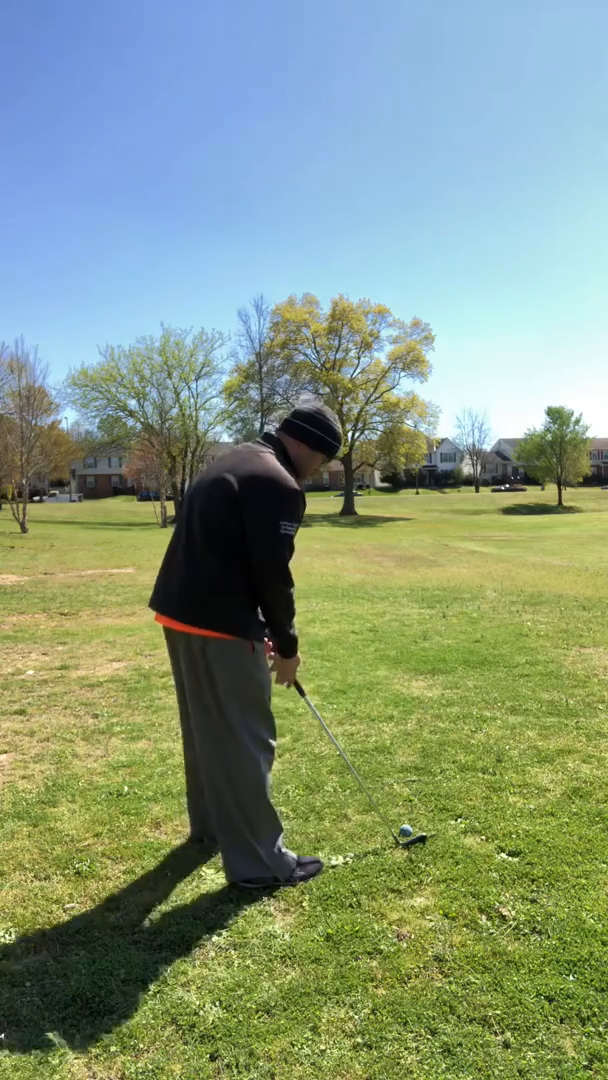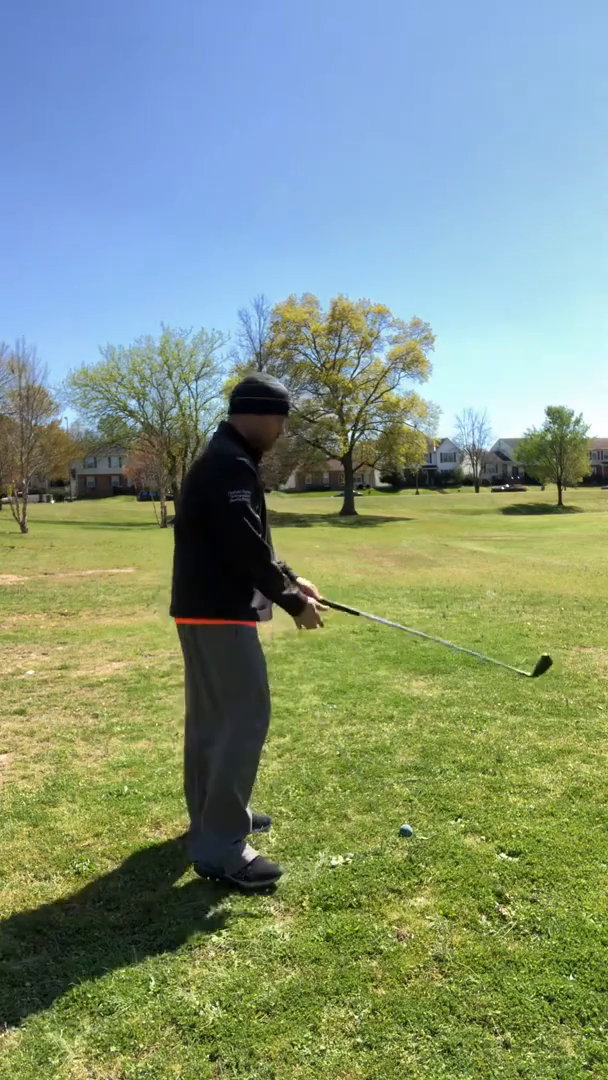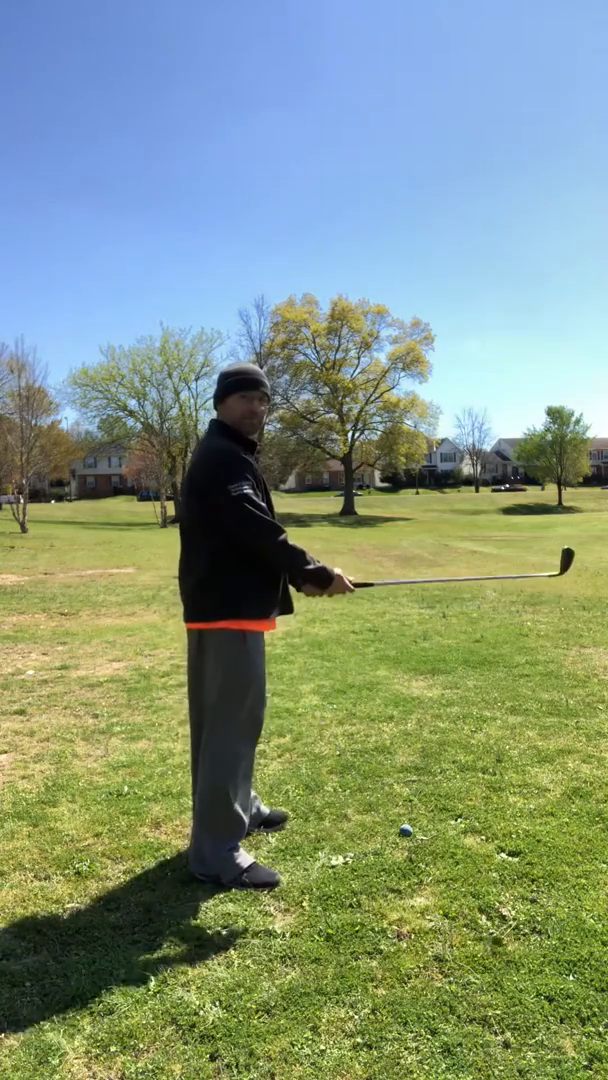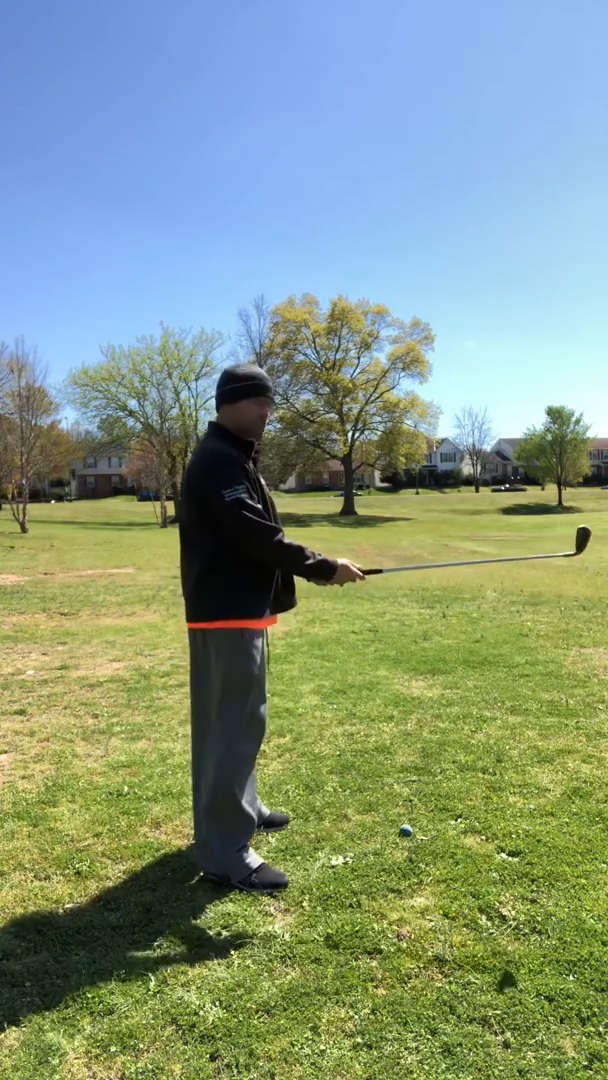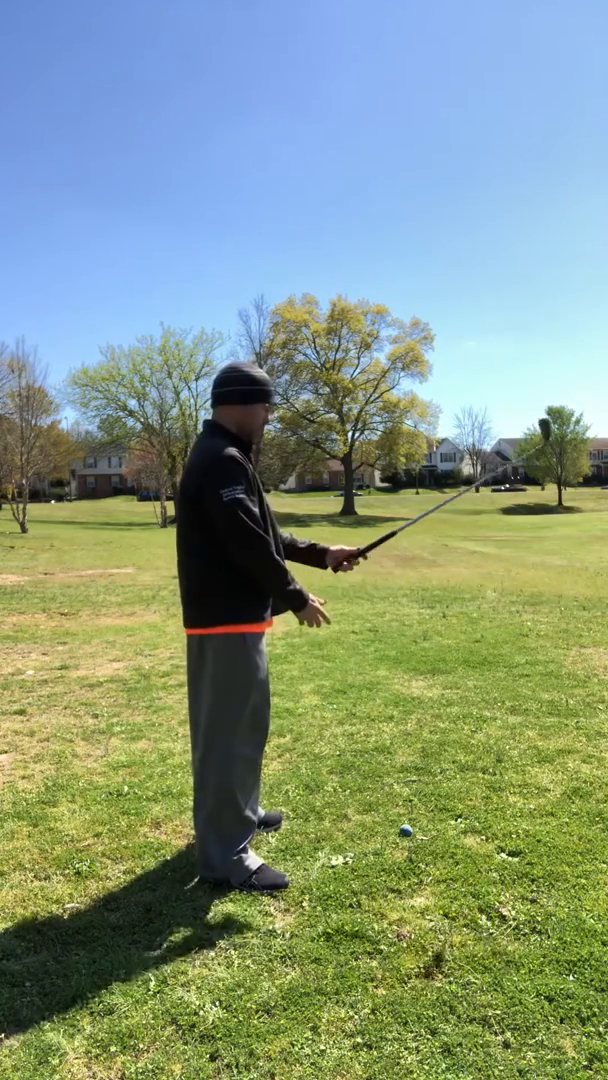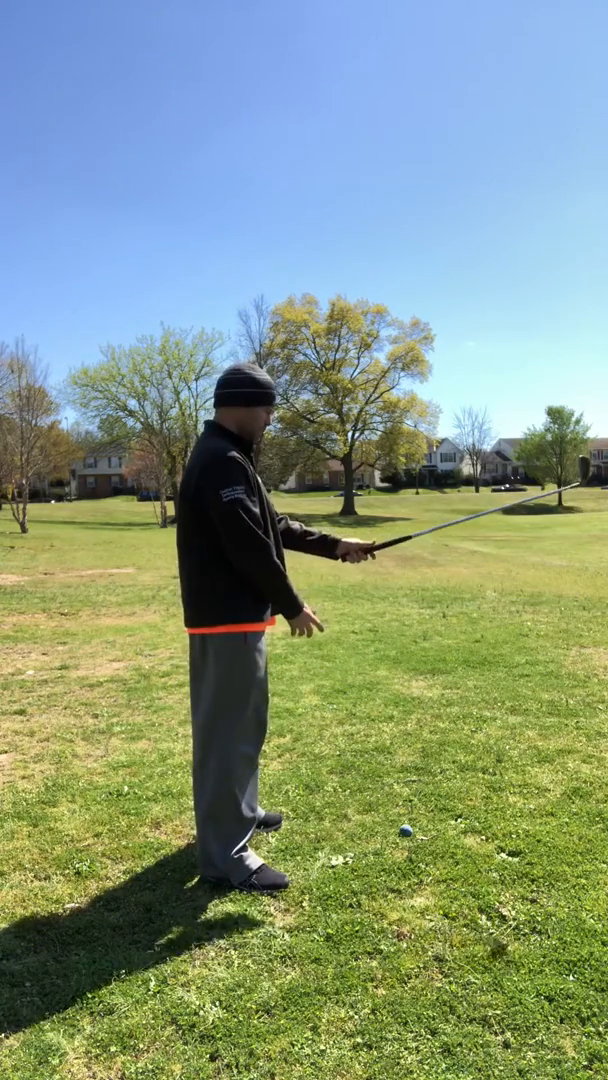
dt=0.5s
person 1, frame 1
left shoulder: (234, 461)
right shoulder: (278, 486)
right elbow: (272, 573)
left wrist: (269, 630)
right wrist: (286, 645)
left hip: (181, 610)
right hip: (219, 621)
left knee: (206, 726)
right knee: (243, 739)
left ankle: (208, 819)
right ankle: (258, 860)
person 1, frame 2
left shoulder: (222, 458)
right shoulder: (230, 464)
left elbow: (246, 541)
right elbow: (245, 546)
left wrist: (290, 582)
right wrist: (292, 601)
left hip: (203, 606)
right hip: (220, 611)
left knee: (212, 717)
right knee: (242, 720)
left ankle: (210, 815)
right ankle: (220, 846)
person 1, frame 3
left shoulder: (232, 455)
right shoulder: (223, 457)
left elbow: (253, 538)
right elbow: (259, 535)
left wrist: (302, 575)
right wrist: (318, 573)
left hip: (232, 607)
right hip: (227, 613)
left knee: (237, 720)
right knee: (228, 726)
left ankle: (240, 808)
right ankle: (216, 852)
person 1, frame 4
left shoulder: (237, 458)
right shoulder: (219, 460)
left elbow: (259, 535)
right elbow: (256, 536)
left wrist: (314, 567)
right wrist: (323, 567)
left hip: (238, 608)
right hip: (227, 613)
left knee: (237, 719)
right knee: (235, 724)
left ankle: (241, 807)
right ankle: (225, 851)
person 1, frame 5
left shoulder: (223, 457)
right shoulder: (223, 461)
left elbow: (263, 533)
right elbow: (250, 546)
left wrist: (321, 554)
right wrist: (297, 599)
left hip: (232, 613)
right hip: (229, 618)
left knee: (240, 724)
right knee: (231, 730)
left ankle: (239, 813)
right ankle: (225, 854)
person 1, frame 6
left shoulder: (227, 458)
right shoulder: (222, 462)
left elbow: (273, 526)
right elbow: (251, 547)
left wrist: (334, 545)
right wrist: (293, 606)
left hip: (234, 613)
right hip: (229, 618)
left knee: (240, 723)
right knee: (230, 729)
left ankle: (237, 812)
right ankle: (224, 853)
